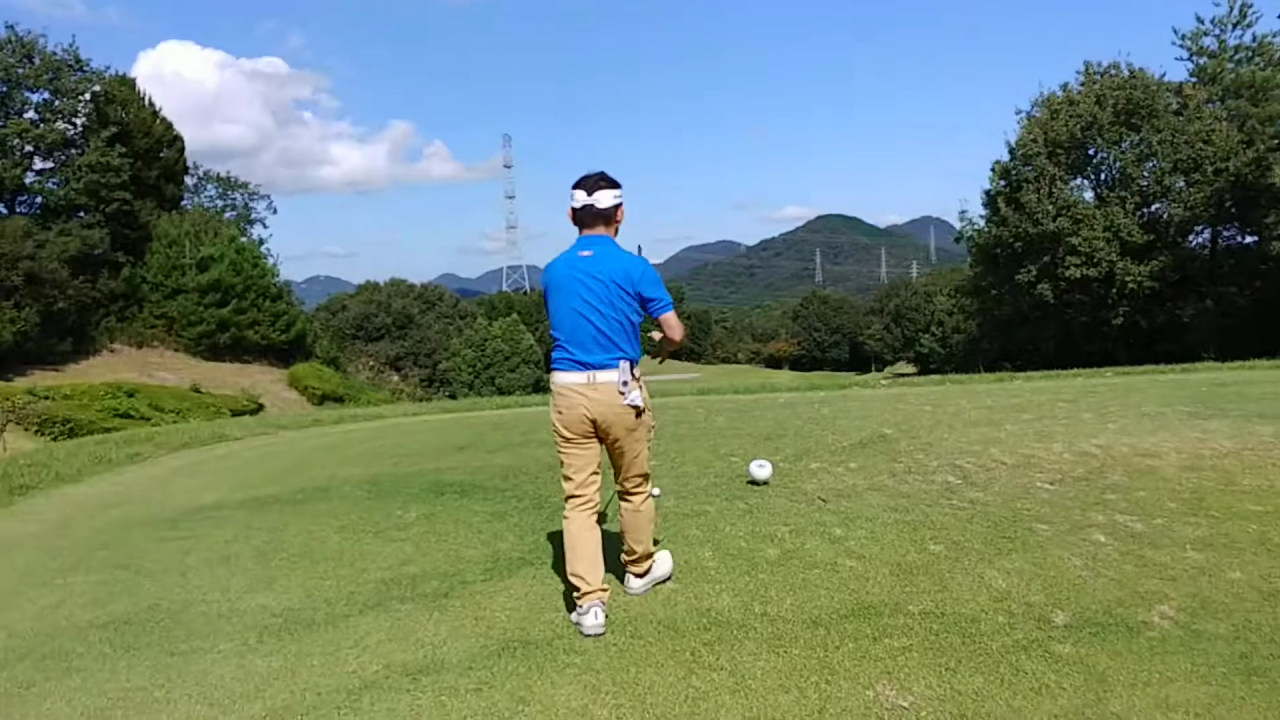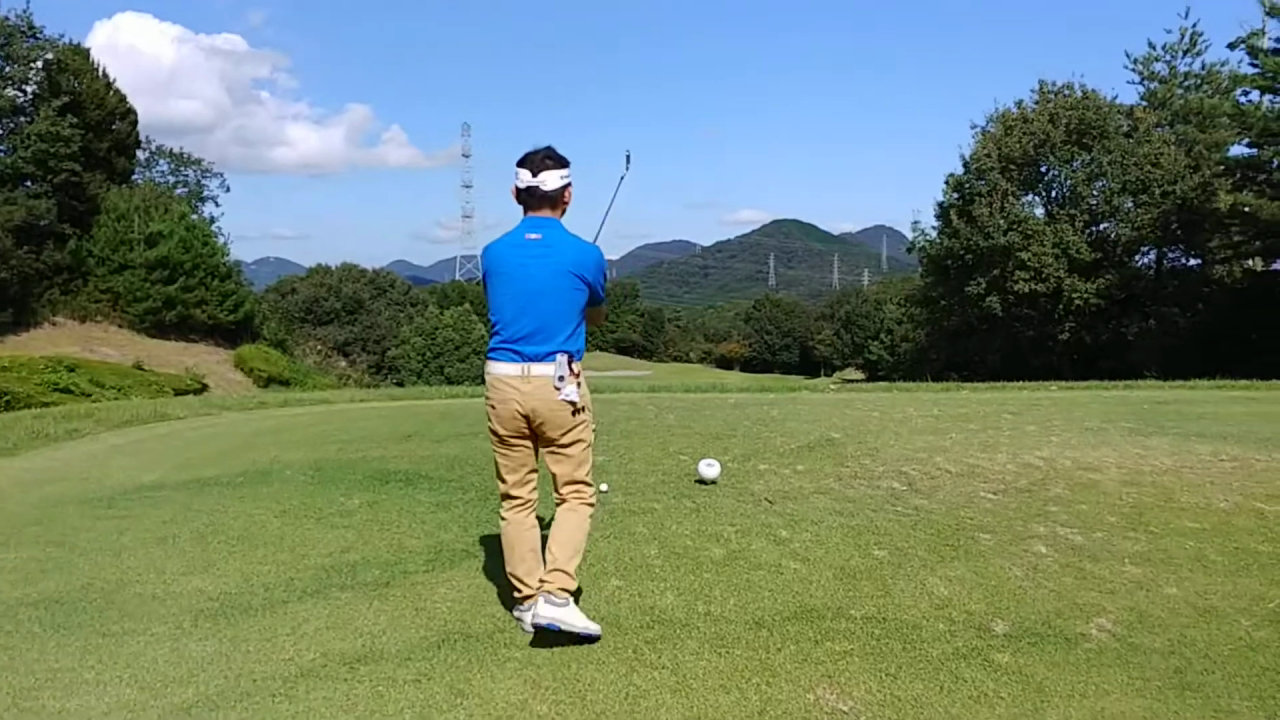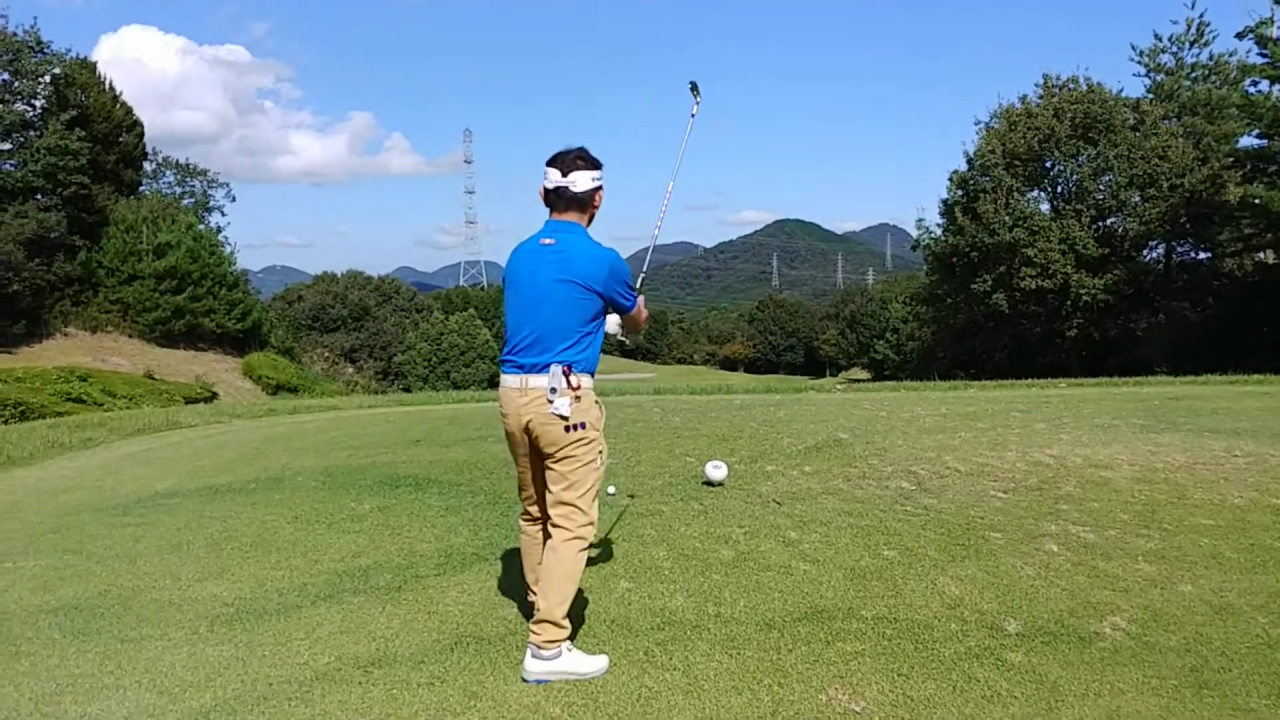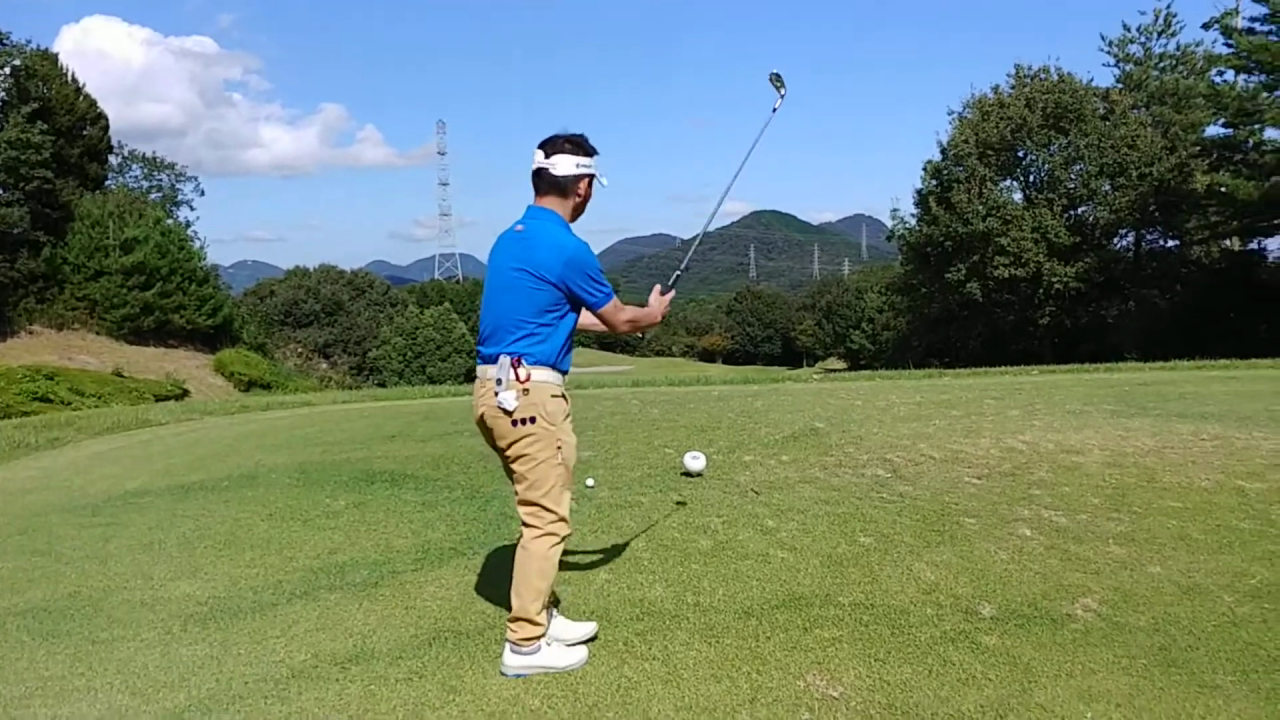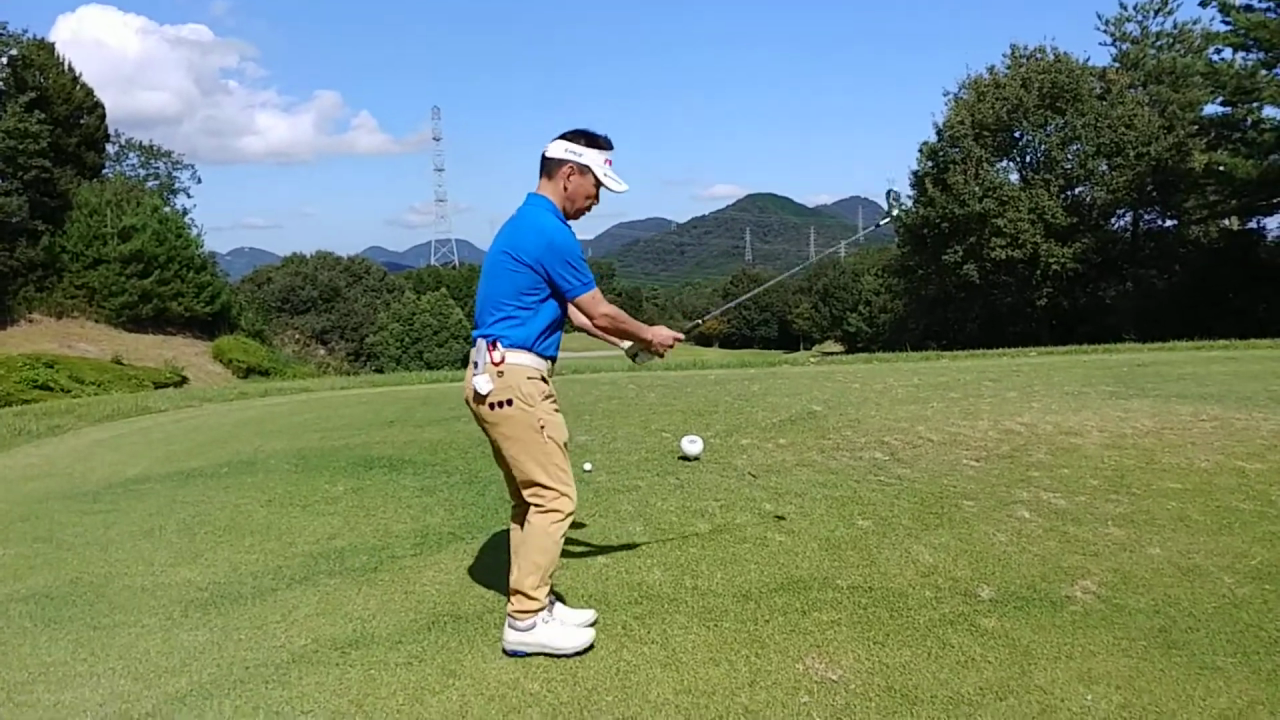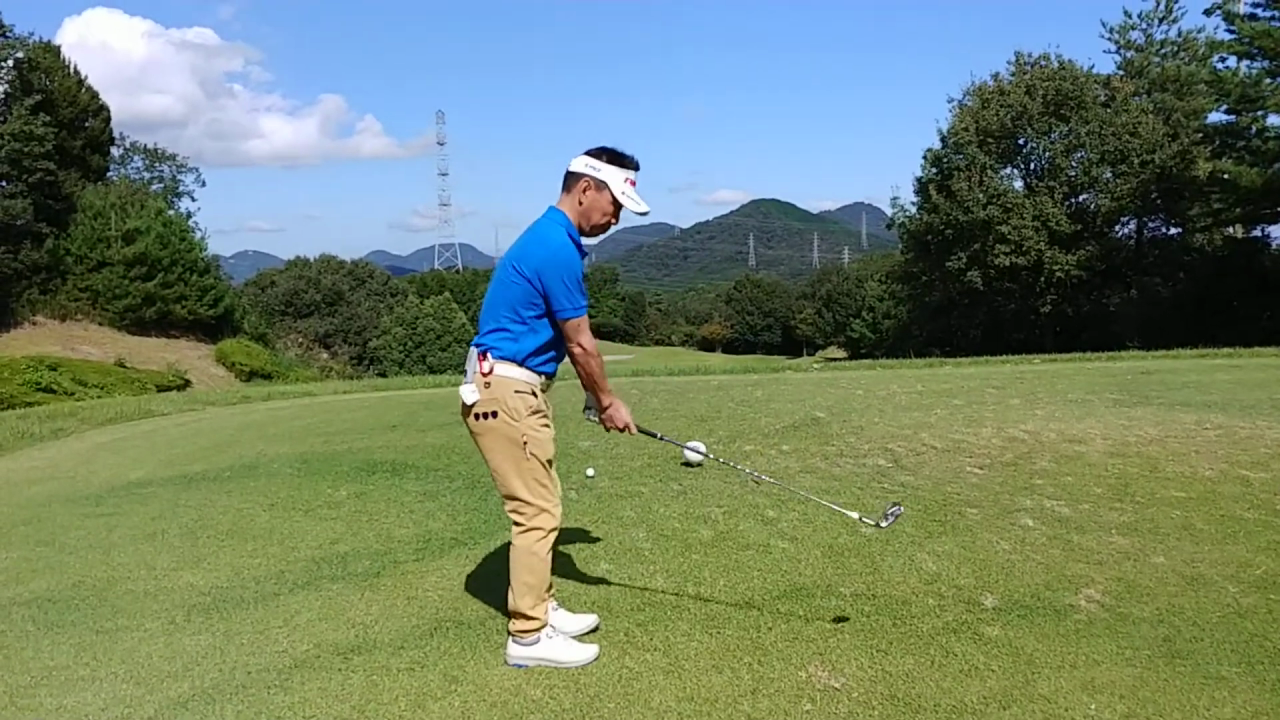
dt=0.4s
person 1, frame 1
left shoulder: (553, 271)
right shoulder: (636, 268)
right elbow: (675, 333)
right wrist: (661, 345)
left hip: (568, 392)
right hip: (620, 390)
left knee: (579, 499)
right knee: (634, 487)
left ankle: (589, 603)
right ankle: (639, 569)
person 1, frame 2
left shoulder: (493, 254)
right shoulder: (586, 255)
right elbow: (596, 316)
left hip: (504, 384)
right hip: (559, 385)
left knee: (517, 498)
right knee: (575, 493)
left ankle: (527, 600)
right ankle: (555, 598)
person 1, frame 3
left shoulder: (519, 257)
right shoulder: (603, 261)
right elbow: (637, 322)
right wrist: (621, 314)
left hip: (514, 395)
right hip: (567, 400)
left knee: (535, 512)
right knee: (572, 523)
left ankle: (543, 603)
right ankle: (546, 647)
person 1, frame 4
left shoulder: (508, 240)
right shoulder: (566, 250)
right elbow: (620, 320)
left wrist: (630, 317)
right wrist: (652, 313)
left hip: (494, 390)
right hip: (531, 393)
left knee: (537, 512)
right knee: (546, 519)
left ankle: (537, 617)
right ankle: (525, 644)
person 1, frame 5
left shoulder: (526, 223)
right shoulder: (549, 233)
left elbow: (565, 309)
right elbow: (599, 312)
left wrist: (625, 341)
right wrist: (648, 335)
left hip: (497, 376)
right hip: (515, 378)
left knee: (530, 500)
right knee: (552, 497)
left ankle: (535, 604)
right ankle: (524, 619)
person 1, frame 6
left shoulder: (553, 240)
right shoulder: (556, 248)
left elbow: (571, 337)
right elbow: (580, 344)
left wrist: (596, 396)
right wrist: (609, 402)
left hip: (510, 388)
right hip: (506, 390)
left knee: (539, 507)
right knee: (536, 513)
left ankle: (539, 609)
right ankle: (527, 636)
